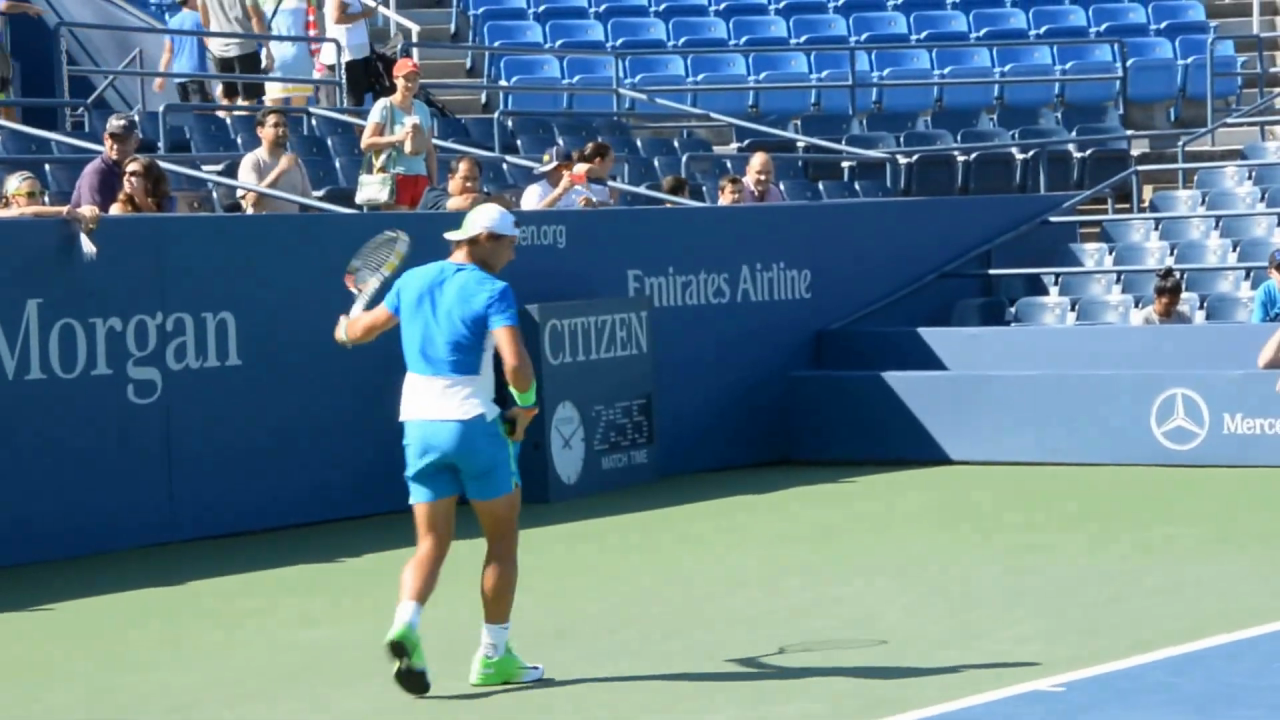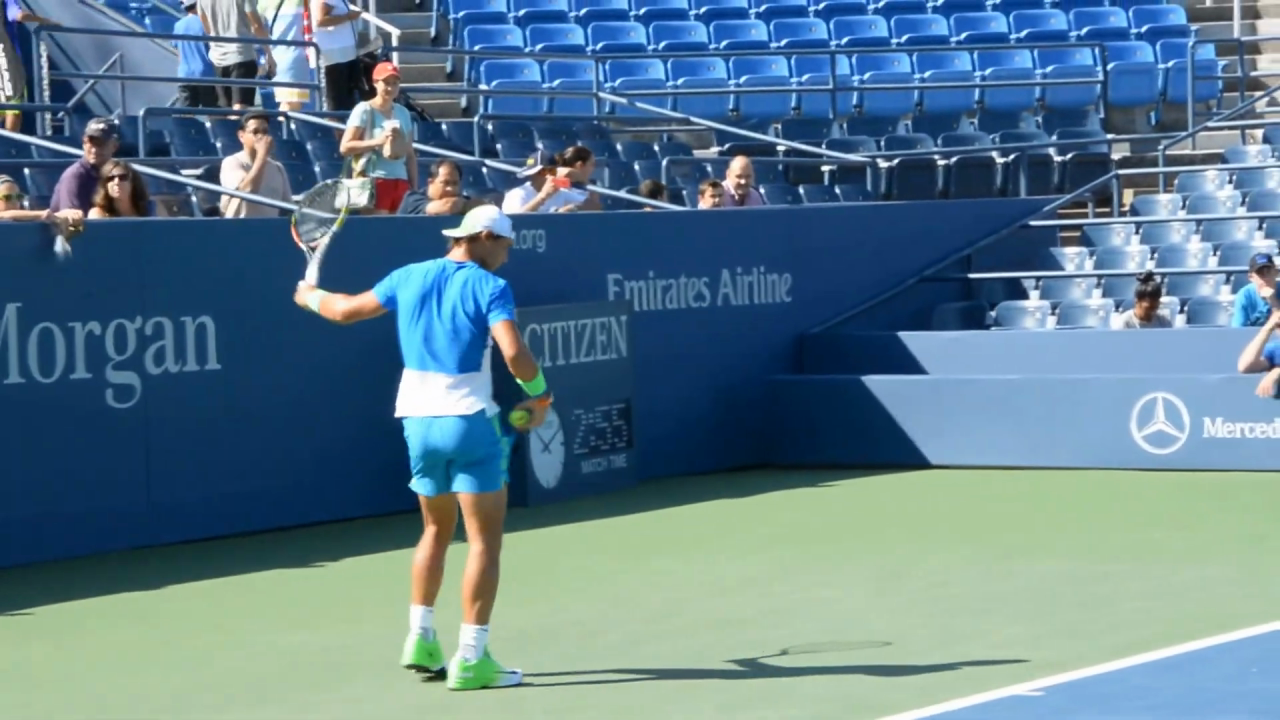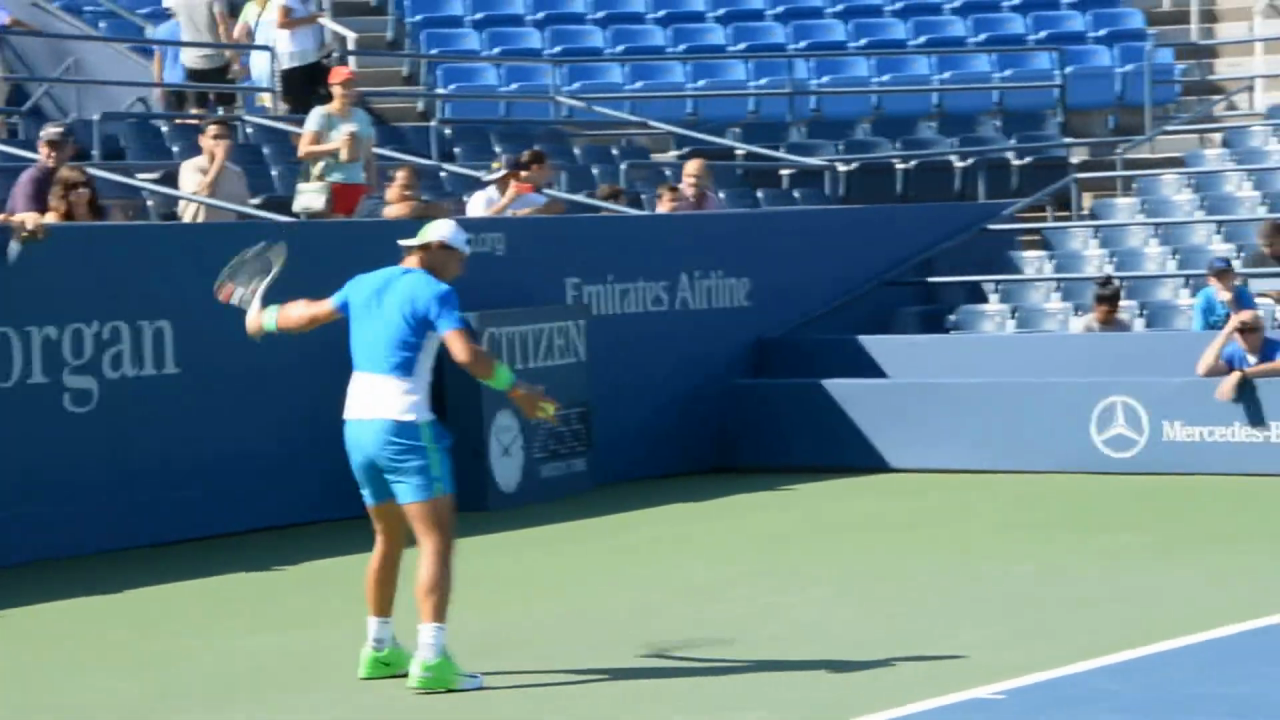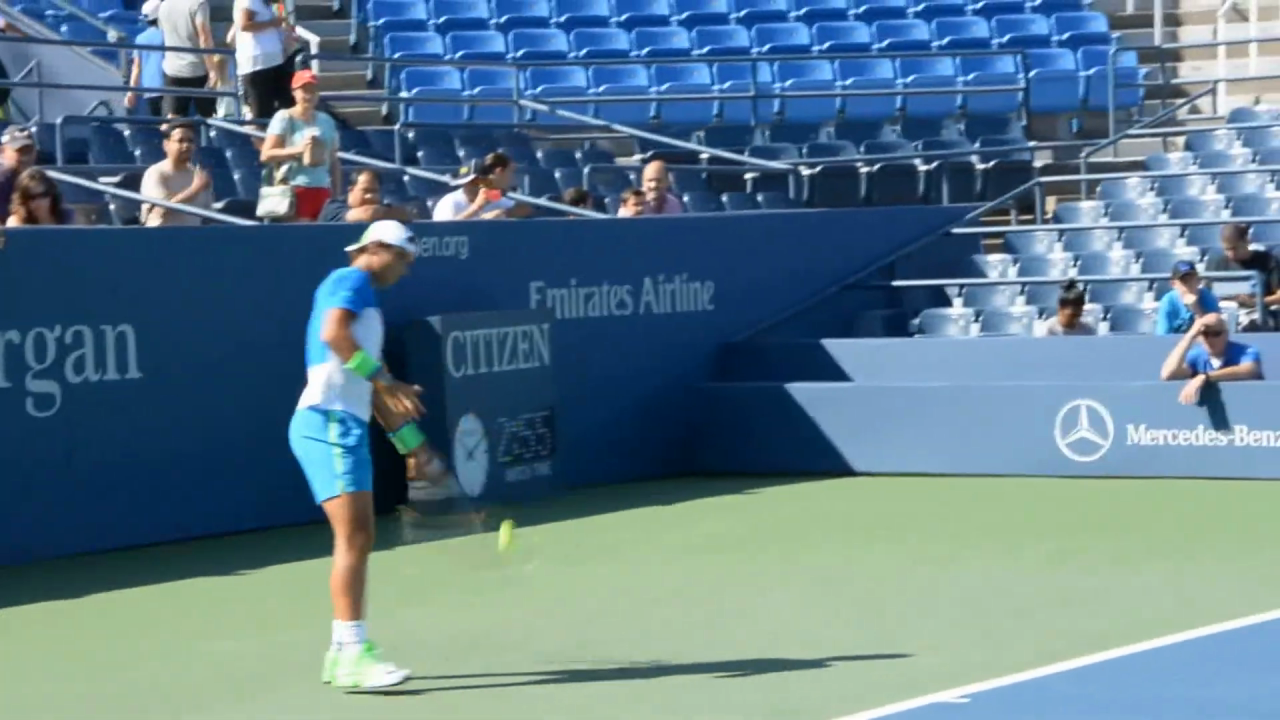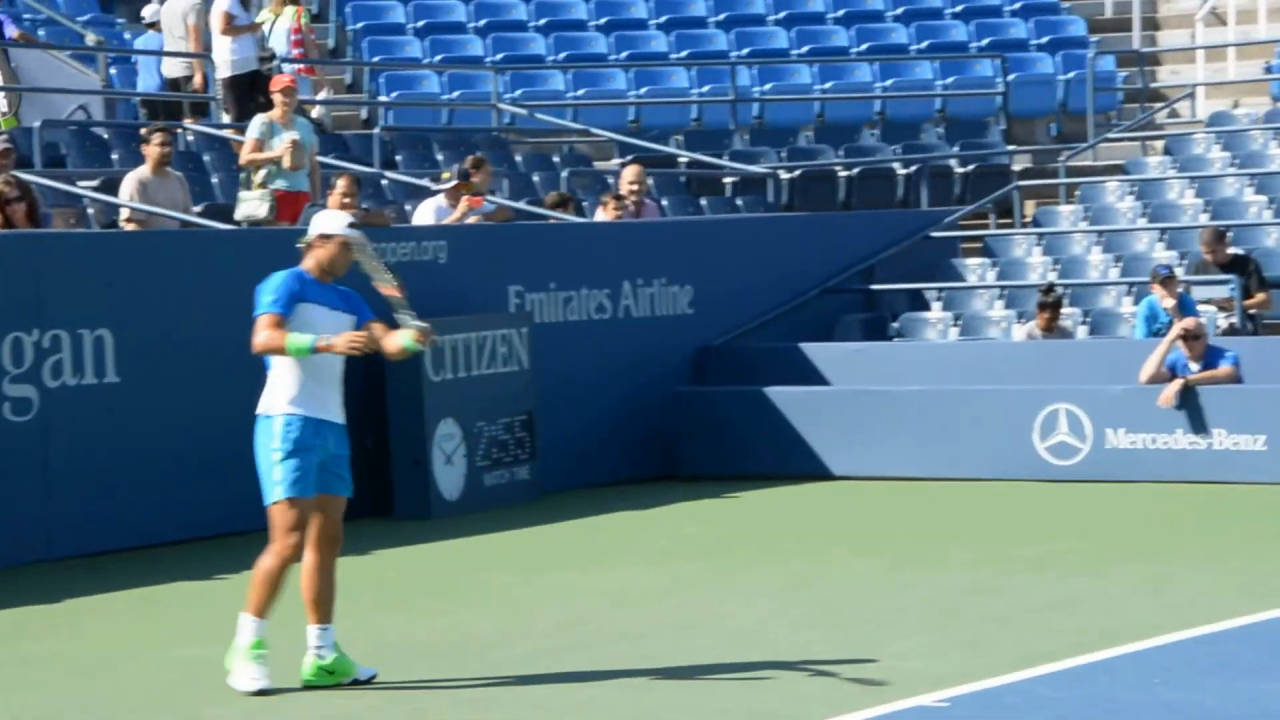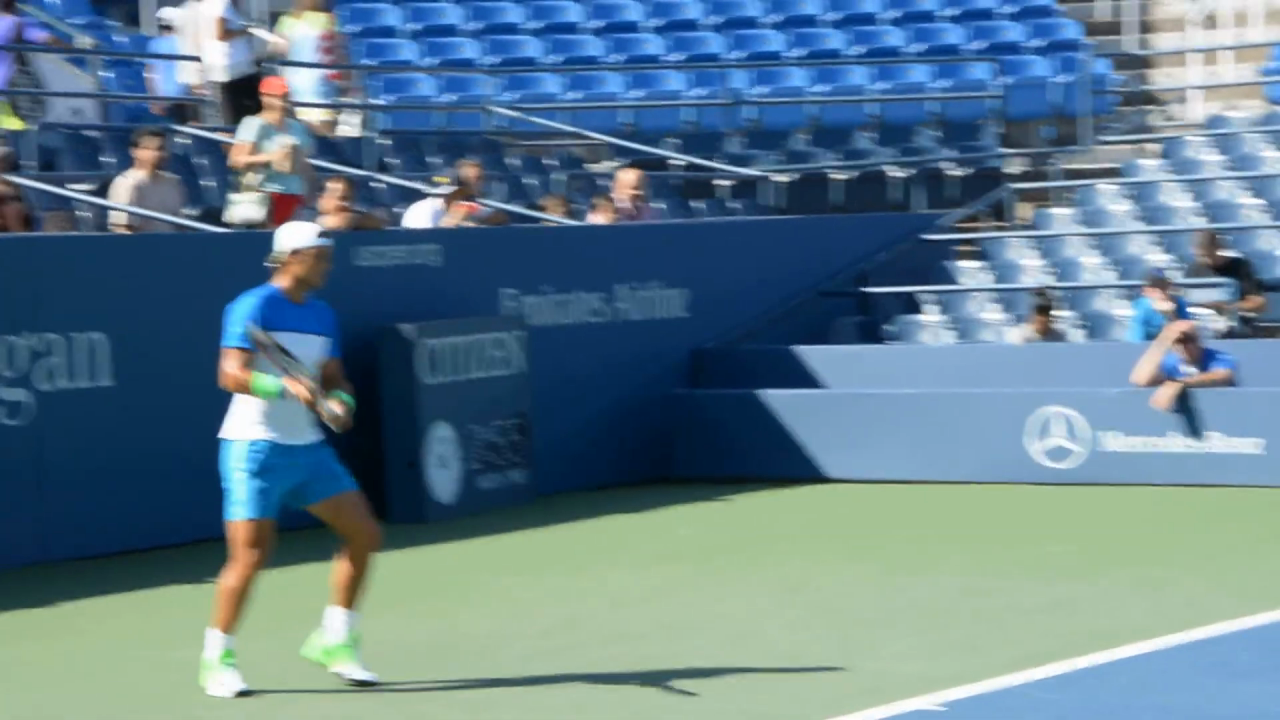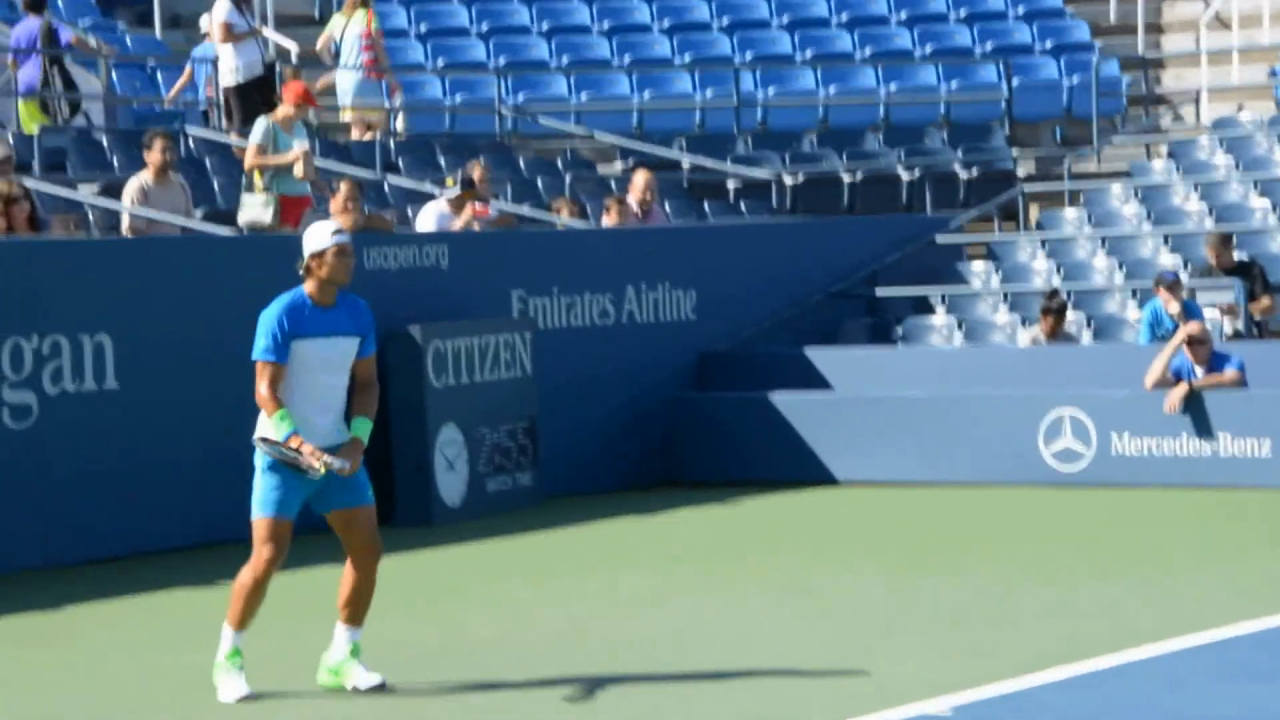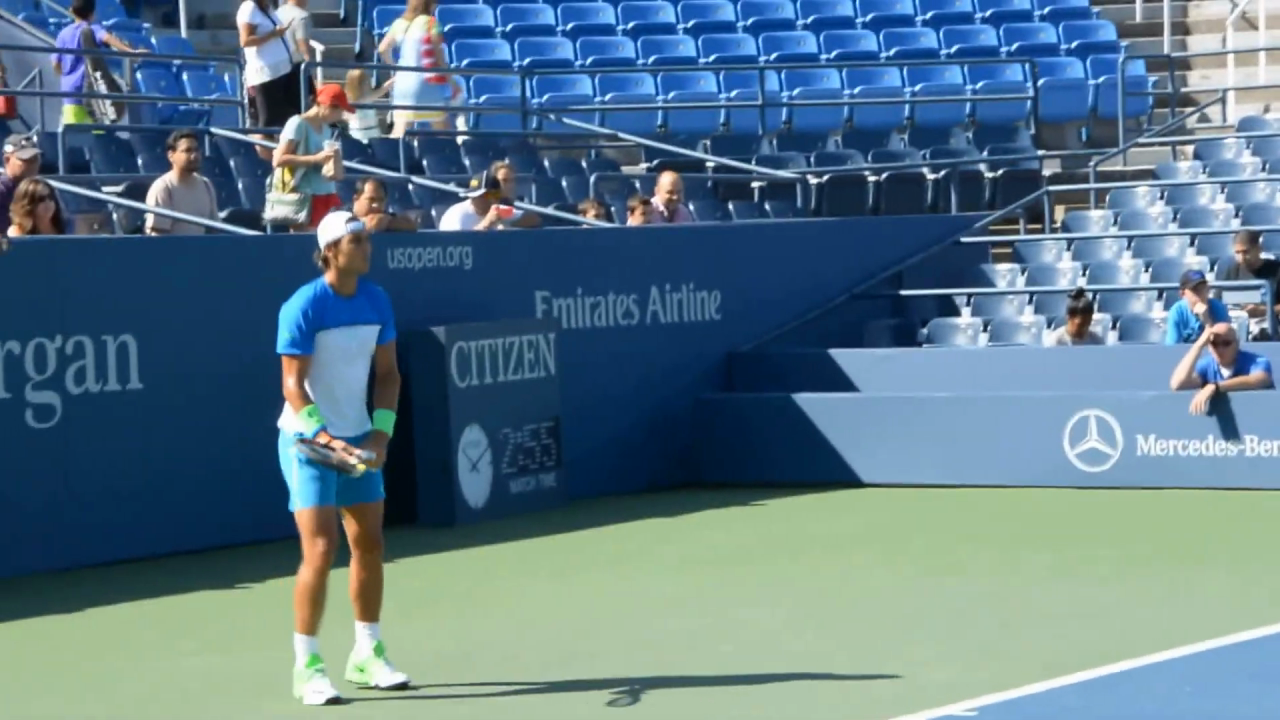
dt=0.3s
person 1, frame 1
left shoulder: (413, 280)
right shoulder: (492, 291)
left elbow: (362, 330)
right elbow: (516, 363)
left wrist: (344, 327)
right wrist: (527, 406)
left hip: (420, 426)
right hip: (475, 426)
left knee: (432, 543)
right knee: (502, 544)
left ankle: (406, 627)
right ankle: (493, 656)
person 1, frame 2
left shoulder: (408, 278)
right shoulder: (490, 287)
left elbow: (346, 310)
right elbow: (515, 353)
left wrist: (309, 294)
right wrist: (538, 397)
left hip: (419, 422)
right hip: (470, 422)
left knee: (436, 531)
right knee: (485, 541)
left ankle: (422, 639)
right ankle: (471, 659)
person 1, frame 3
left shoulder: (365, 284)
right shoulder: (434, 292)
left elbow: (309, 314)
right elbow: (467, 354)
left wrist: (266, 318)
right wrist: (517, 389)
left hip: (359, 426)
right hip: (404, 428)
left knee: (389, 540)
right knee: (436, 543)
left ankle: (379, 649)
right ankle: (432, 660)
person 1, frame 4
left shoulder: (366, 311)
right shoulder: (348, 282)
left elbow: (379, 392)
right elbow: (332, 335)
left wrist: (412, 443)
right wrist: (380, 378)
left hip: (347, 428)
right hip: (327, 423)
left knee: (357, 540)
right knee: (353, 537)
left ankle: (346, 654)
right ankle: (353, 651)
person 1, frame 5
left shoulder: (348, 300)
right shoulder: (282, 284)
left elbow: (385, 339)
right elbow: (264, 340)
left wrist: (409, 337)
right wrist: (329, 344)
left hip: (331, 430)
right hip: (287, 427)
left knee: (326, 544)
right knee: (289, 541)
left ankle: (323, 656)
right ankle: (246, 647)
person 1, frame 6
left shoulder: (322, 315)
right shoulder: (252, 307)
left elbow: (335, 379)
right elbow: (232, 374)
left wrist: (339, 405)
right wrist: (287, 388)
left hip: (307, 447)
right hip: (256, 446)
left knee: (364, 535)
right knee: (249, 558)
left ankle: (334, 640)
right ankle: (216, 659)
person 1, frame 7
left shoulder: (359, 312)
right shoulder: (281, 314)
left elbow: (367, 383)
right elbow: (265, 393)
left wrist: (358, 439)
right wrist: (299, 445)
left hip: (337, 451)
right hip: (284, 452)
left knee: (367, 551)
right knee: (267, 557)
left ankle: (341, 657)
right ankle: (228, 658)
person 1, frame 8
left shoulder: (377, 300)
right shoulder: (303, 305)
left elbow: (387, 371)
right elbow: (292, 385)
left wrist: (381, 432)
right wrist: (326, 439)
left hip: (355, 440)
right hip: (307, 441)
left knee: (370, 547)
right knee: (320, 550)
left ankle: (368, 655)
right ankle: (307, 665)
